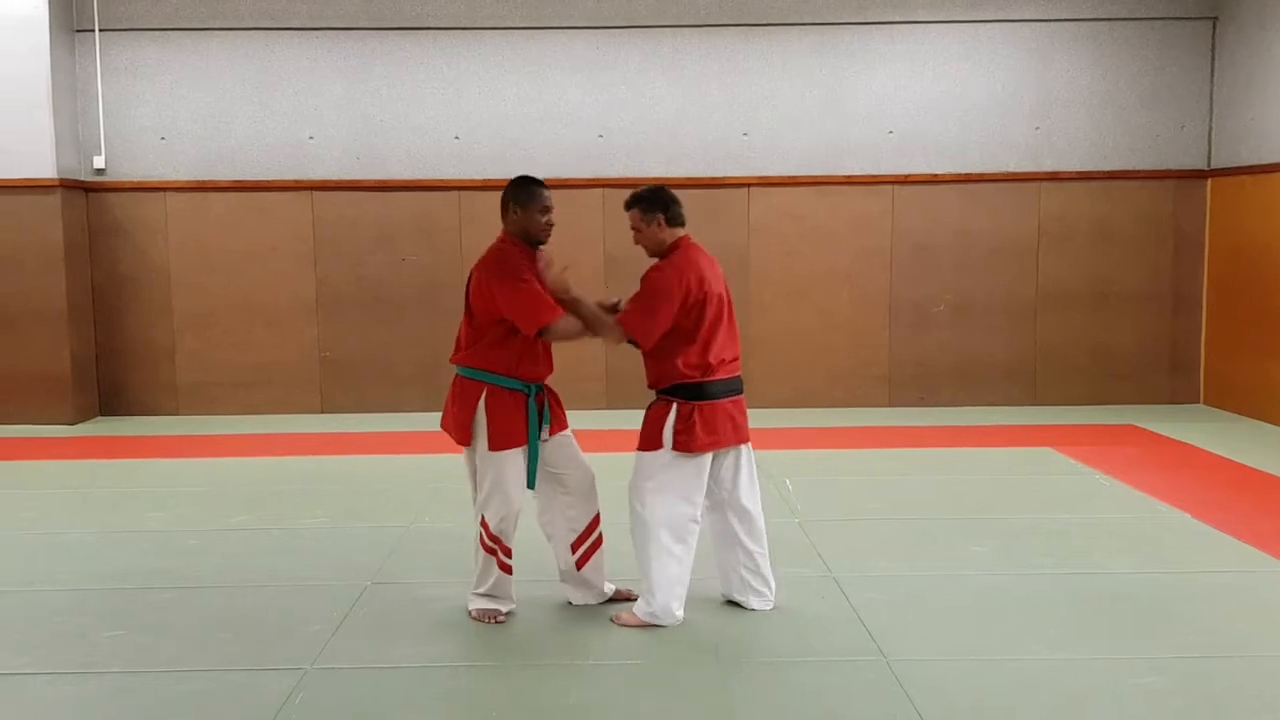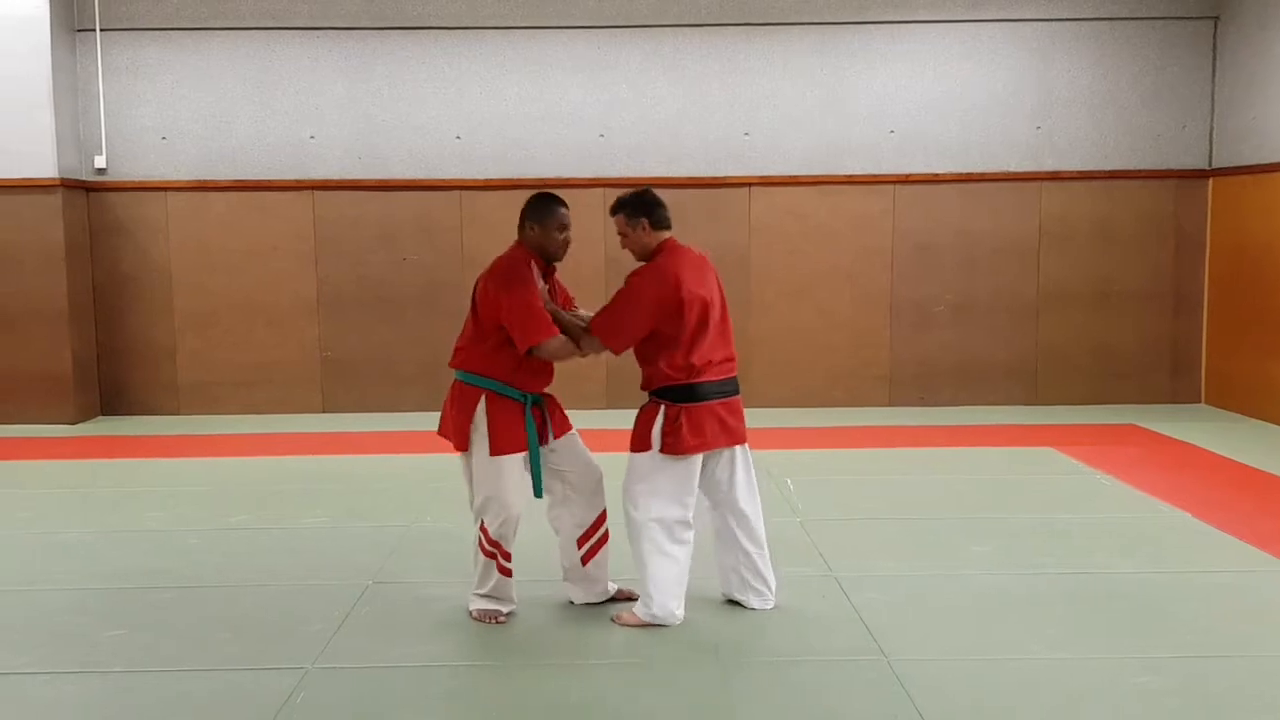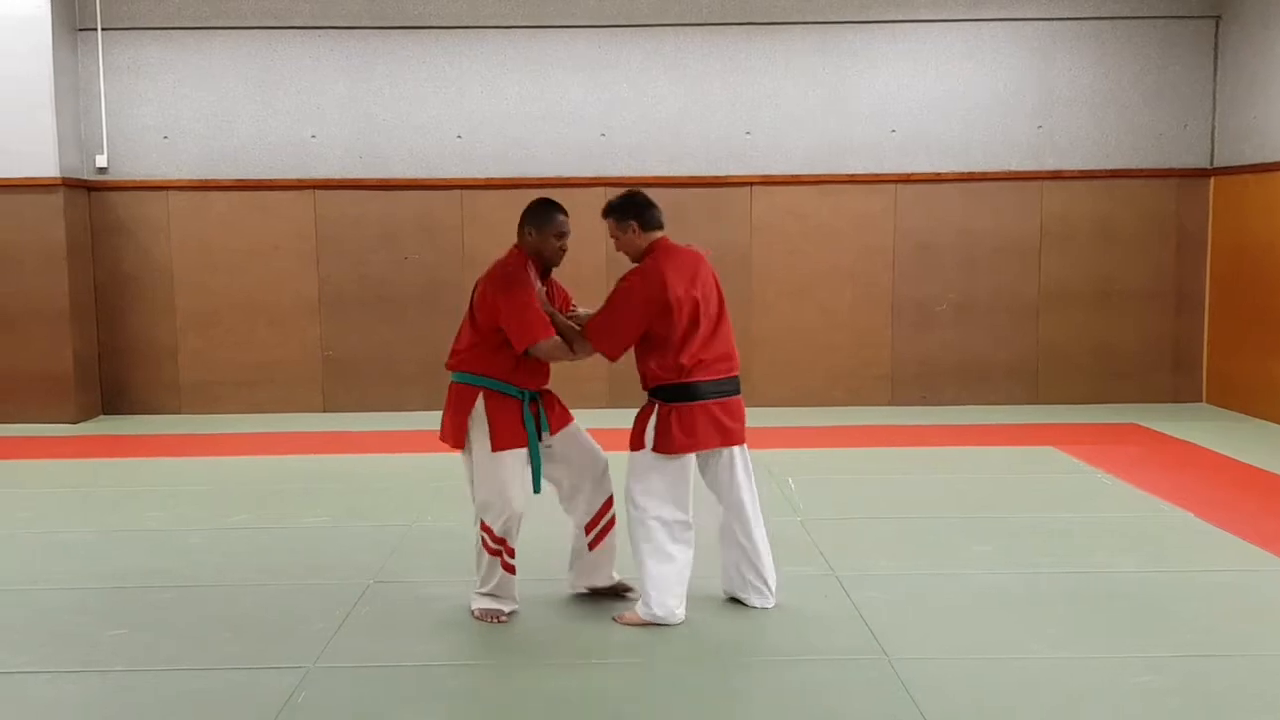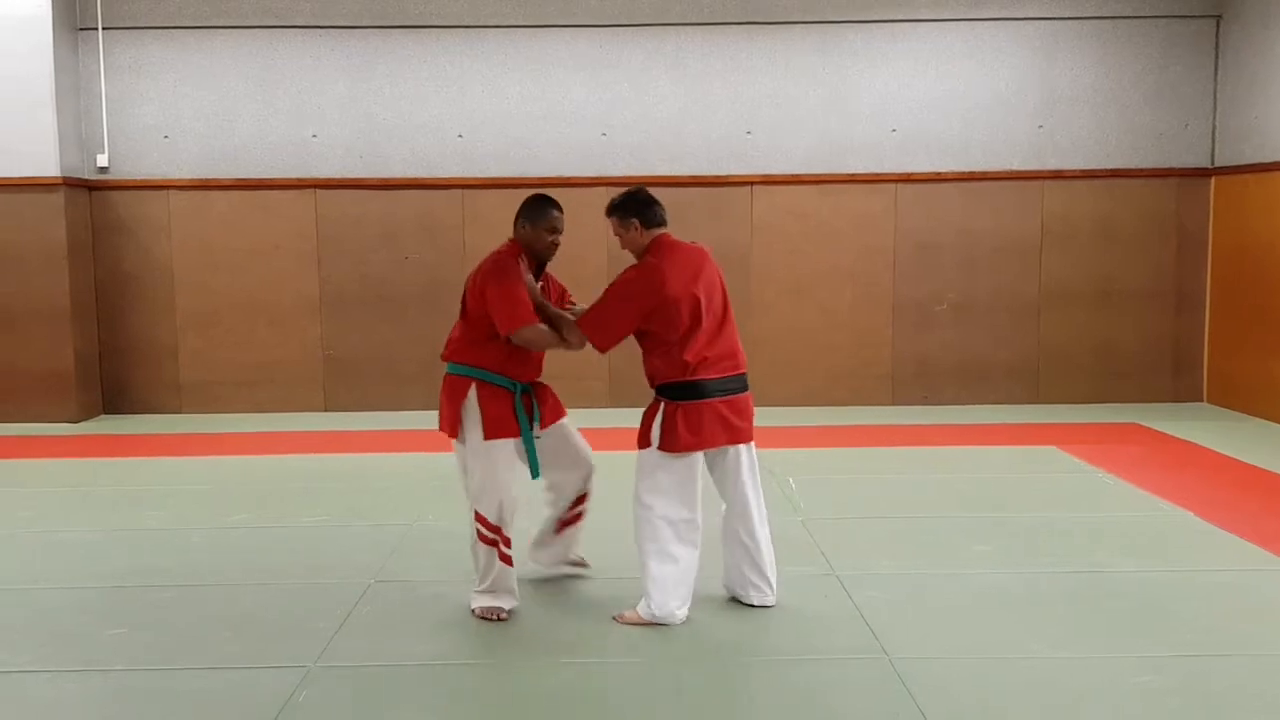
dt=0.1s
person 1, frame 1
left shoulder: (671, 272)
right shoulder: (701, 260)
left elbow: (619, 334)
right elbow: (660, 321)
left wrist: (564, 293)
right wrist: (608, 308)
left hip: (689, 406)
right hip: (726, 399)
left knee: (660, 504)
right knee: (737, 501)
left ankle: (660, 605)
right ankle: (754, 590)
person 1, frame 2
left shoulder: (651, 277)
right shoulder: (698, 262)
left elbow: (592, 342)
left wrist: (543, 306)
right wrist: (588, 319)
left hip: (679, 409)
right hip: (723, 400)
left knee: (651, 504)
right knee: (736, 501)
left ankle: (659, 606)
right ankle: (754, 590)
person 1, frame 3
left shoulder: (640, 281)
right shoulder: (696, 260)
left elbow: (588, 345)
left wrist: (545, 310)
left hip: (678, 407)
right hip: (724, 399)
left knee: (654, 504)
right knee: (739, 498)
left ankle: (662, 605)
right ankle: (756, 588)
person 1, frame 4
left shoulder: (640, 278)
right shoulder: (701, 257)
left elbow: (577, 335)
left wrist: (535, 298)
left hip: (684, 405)
right hip: (733, 395)
left knee: (663, 505)
right knee: (744, 497)
left ankle: (663, 605)
right ankle: (756, 587)
person 2, frame 1
left shoulder: (531, 261)
right shoulder: (503, 263)
left elbow: (572, 314)
right elbow: (556, 328)
left hip: (532, 398)
right hip: (490, 399)
left knee: (572, 486)
right knee: (504, 501)
left ankle: (589, 586)
right ankle: (490, 595)
person 2, frame 2
left shoulder: (546, 278)
right shoulder: (511, 274)
right elbow: (548, 348)
left hip: (532, 404)
right hip: (488, 406)
left knee: (583, 481)
right knee: (503, 507)
left ankle: (591, 585)
right ankle: (490, 596)
person 2, frame 3
left shoulder: (542, 279)
right shoulder: (509, 278)
right elbow: (544, 346)
left hip: (529, 401)
right hip: (485, 402)
left knee: (591, 468)
right knee: (503, 504)
left ankle: (592, 573)
right ankle: (492, 594)
person 2, frame 4
left shoulder: (542, 277)
right shoulder: (500, 268)
right elbow: (527, 335)
right wrist: (585, 336)
left hip: (525, 394)
right hip: (480, 394)
left knee: (576, 463)
right knee: (496, 496)
left ankle: (552, 549)
right ankle: (492, 592)
